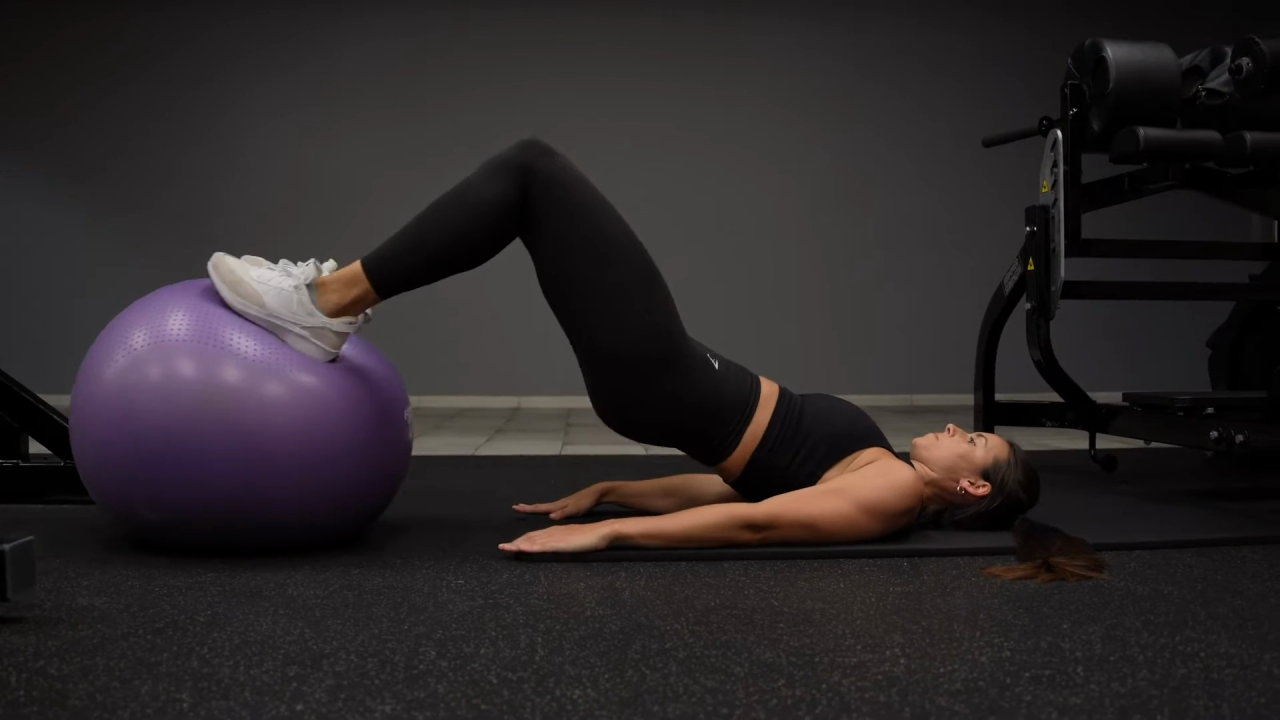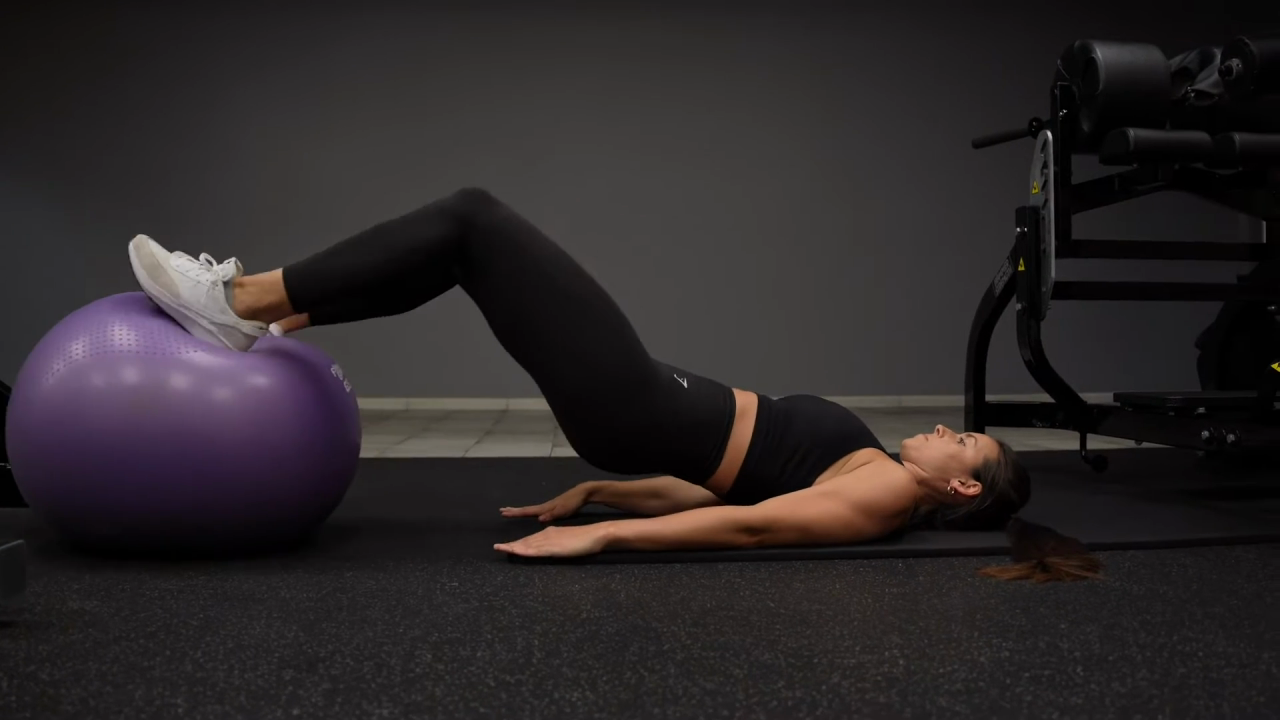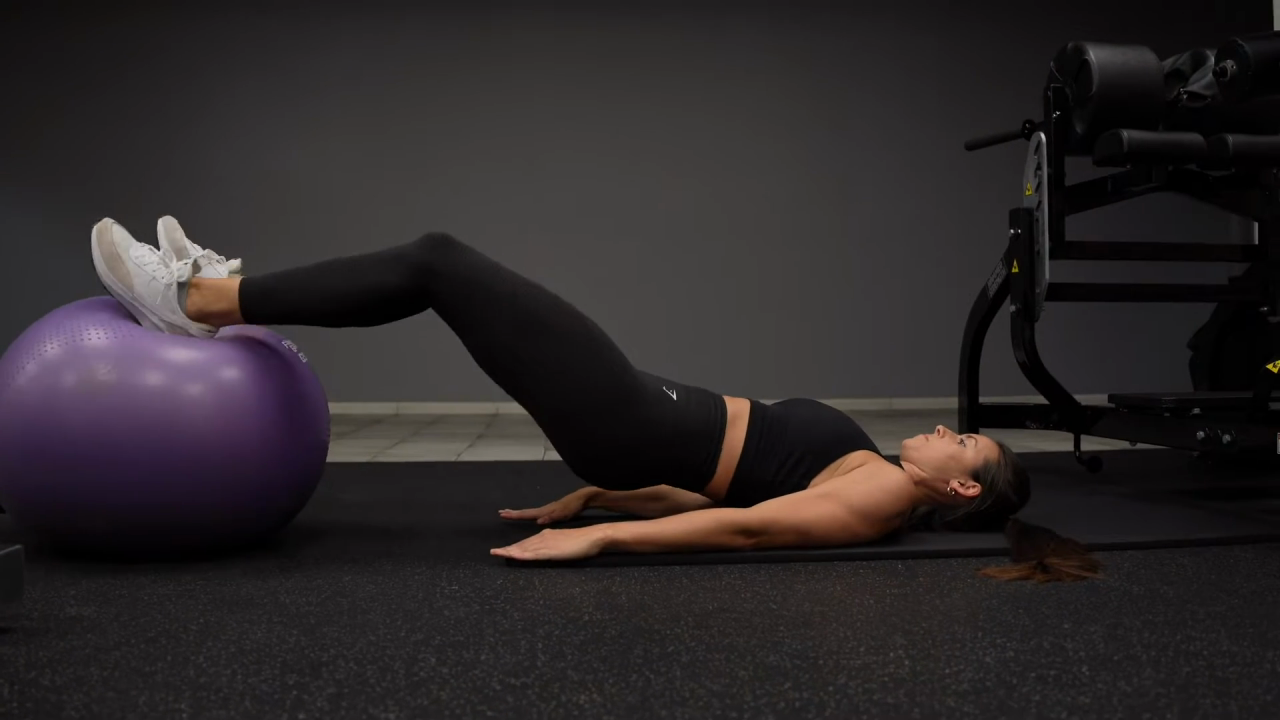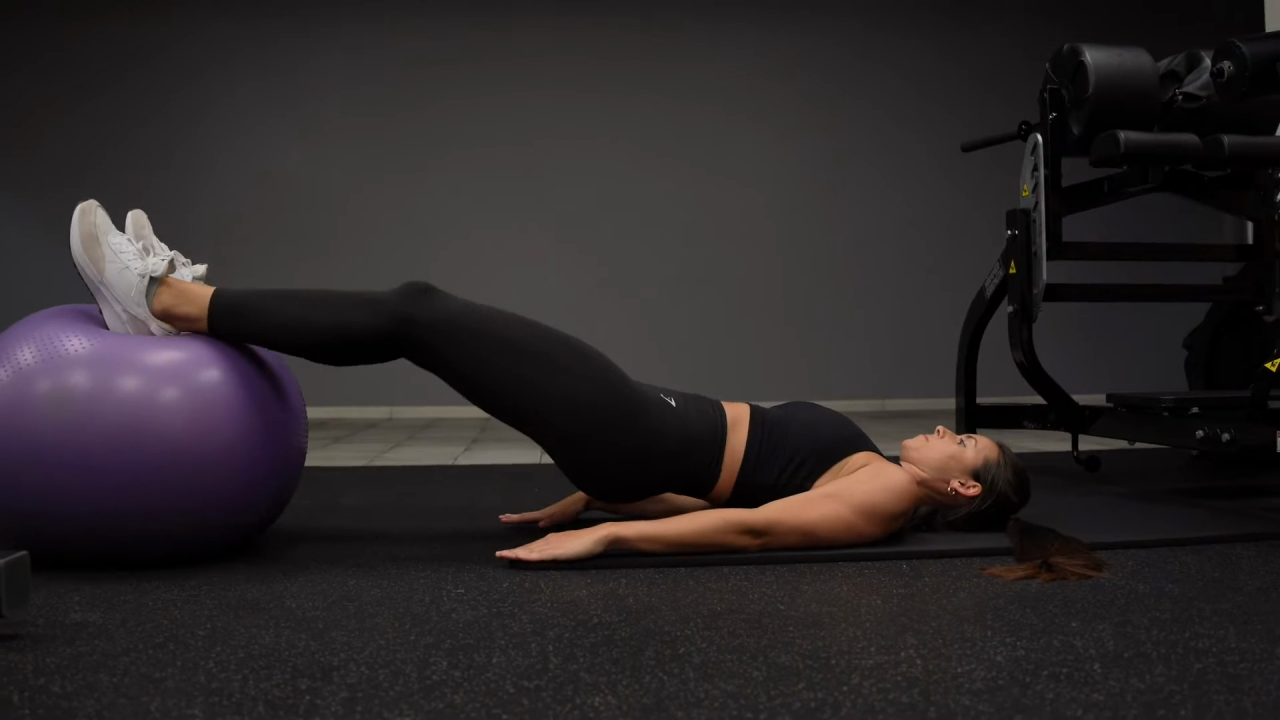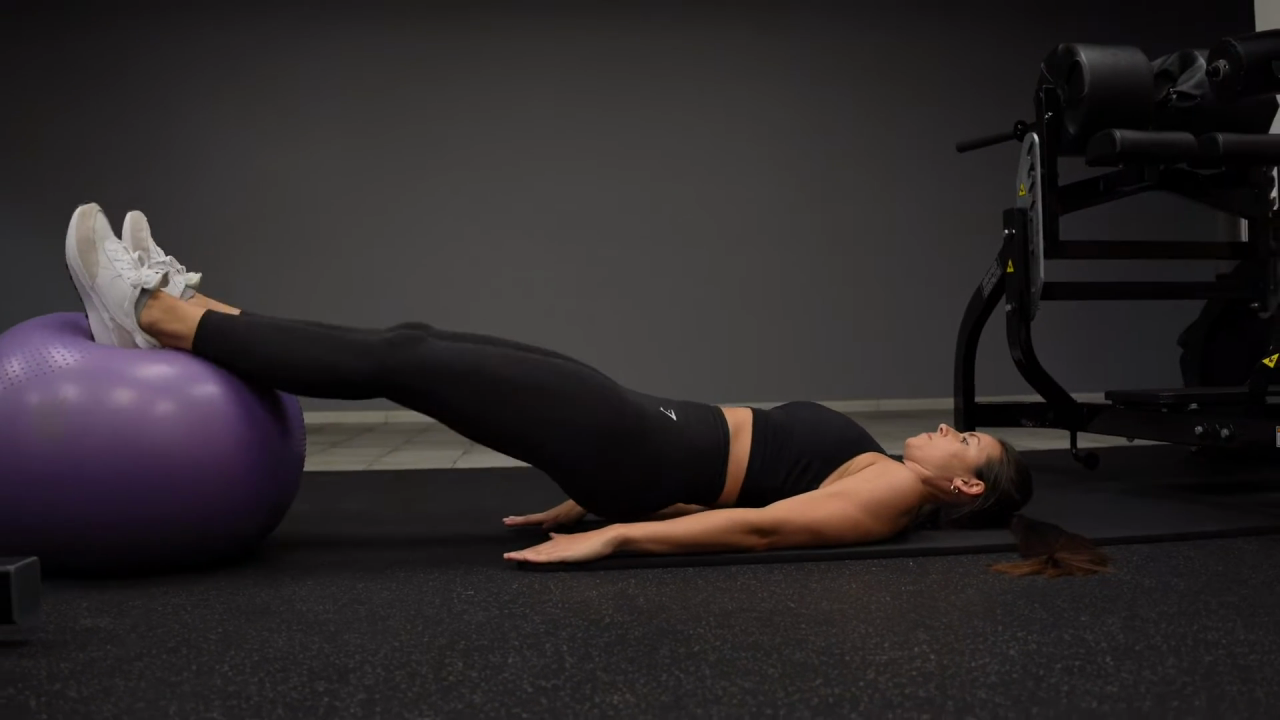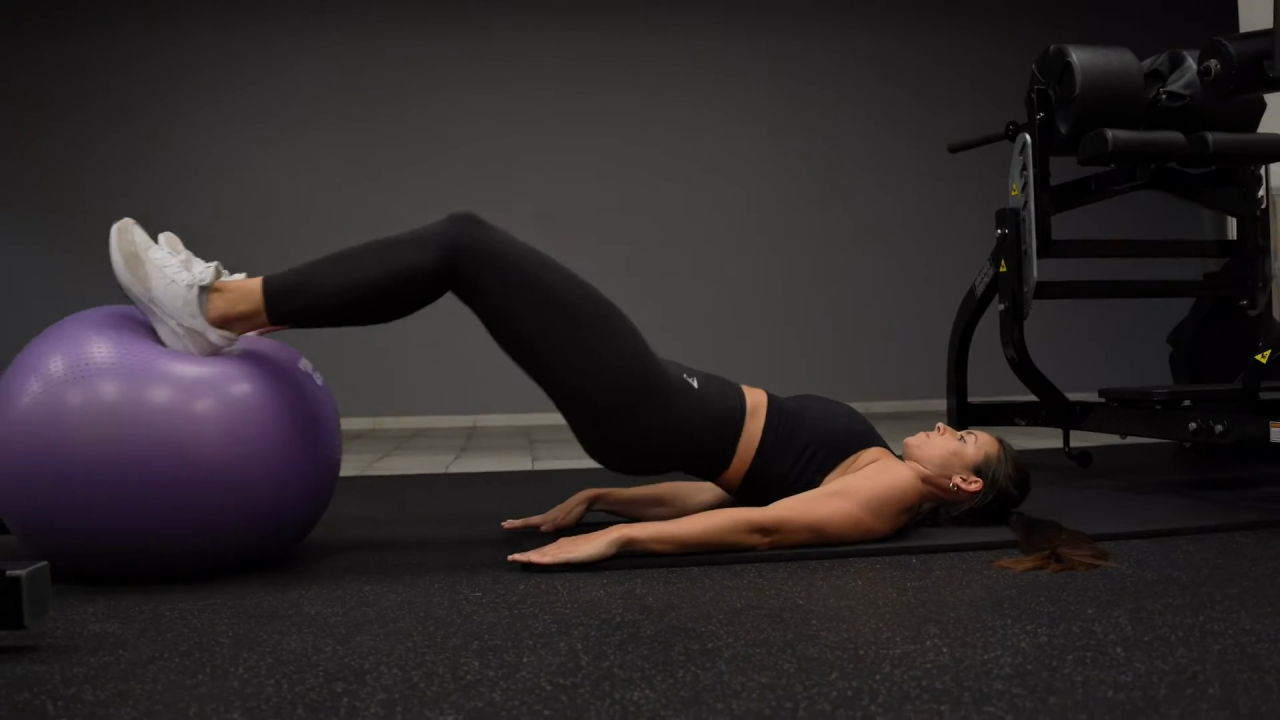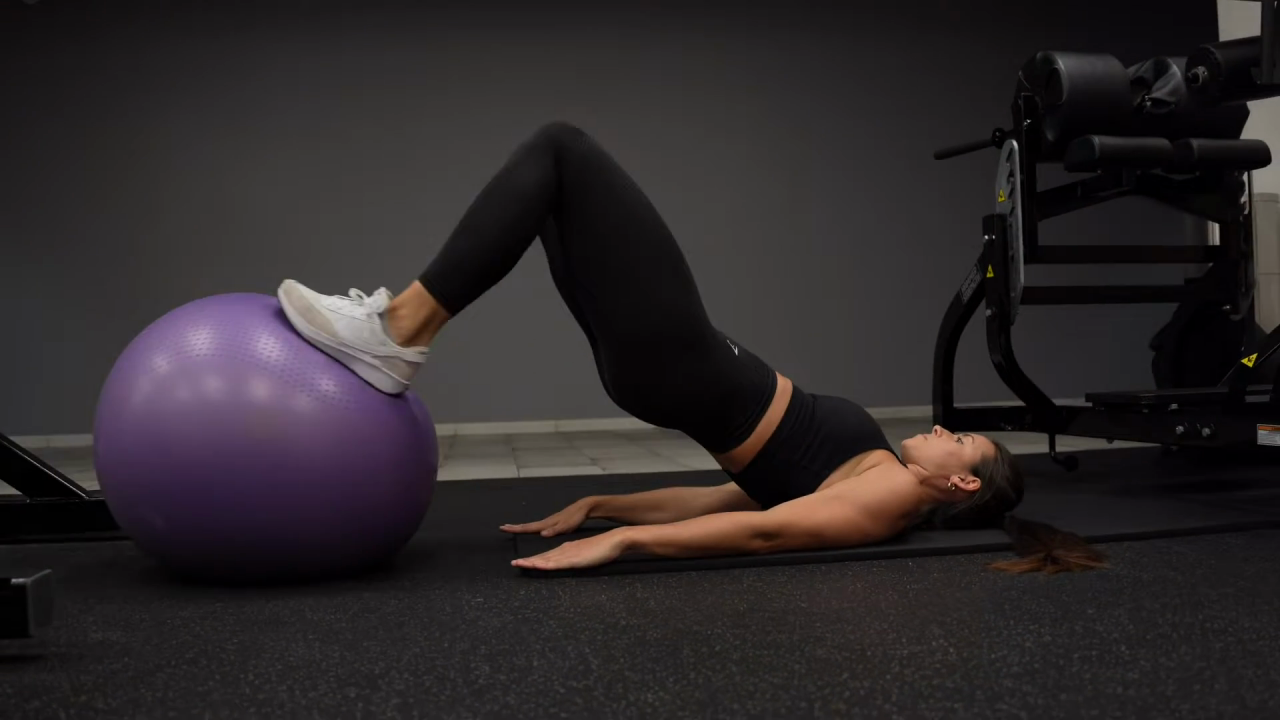
dt=0.3s
person 1, frame 1
left shoulder: (893, 495)
right shoulder: (885, 474)
left elbow: (756, 521)
left wrist: (611, 532)
right wrist: (603, 490)
left hip: (656, 380)
right hip: (668, 383)
left knee: (533, 164)
right knee: (533, 193)
left ankle: (324, 304)
right ankle: (331, 297)
person 1, frame 2
left shoulder: (889, 494)
right shoulder: (874, 477)
left elbow: (750, 524)
left wrist: (601, 538)
right wrist: (592, 495)
left hip: (629, 407)
right hip: (645, 405)
left knee: (473, 216)
right knee: (470, 238)
left ankle: (241, 302)
right ankle: (267, 307)
person 1, frame 3
left shoulder: (886, 497)
right shoulder: (871, 474)
left elbow: (750, 525)
left wrist: (598, 536)
right wrist: (590, 495)
left hip: (625, 422)
right hip: (639, 416)
left knee: (439, 258)
right knee: (444, 269)
left ankle: (192, 304)
right ankle: (219, 294)
person 1, frame 4
left shoulder: (887, 496)
right shoulder: (870, 473)
left elbow: (753, 526)
left wrist: (602, 534)
right wrist: (592, 497)
left hip: (628, 434)
right hip: (640, 424)
left knee: (415, 313)
right knee: (421, 311)
left ankle: (166, 305)
right ankle: (189, 298)
person 1, frame 5
left shoulder: (894, 496)
right shoulder: (878, 469)
left elbow: (764, 526)
left wrist: (612, 534)
right wrist: (592, 498)
left hip: (634, 452)
right hip: (646, 434)
left knee: (402, 357)
right knee: (415, 349)
left ankle: (152, 319)
right ankle: (183, 305)
person 1, frame 6
left shoulder: (894, 493)
right shoulder: (880, 468)
left elbow: (765, 524)
left wrist: (615, 536)
right wrist: (599, 497)
left hip: (651, 412)
right hip: (664, 406)
left knee: (465, 238)
right knee: (468, 252)
left ankle: (218, 310)
right ankle: (233, 304)
person 1, frame 7
left shoulder: (889, 500)
right shoulder: (877, 478)
left elbow: (759, 529)
right elbow: (733, 494)
left wrist: (615, 541)
left hip: (675, 366)
right hip: (674, 367)
left knee: (560, 146)
right knee: (556, 173)
left ankle: (399, 330)
right ankle: (394, 327)
